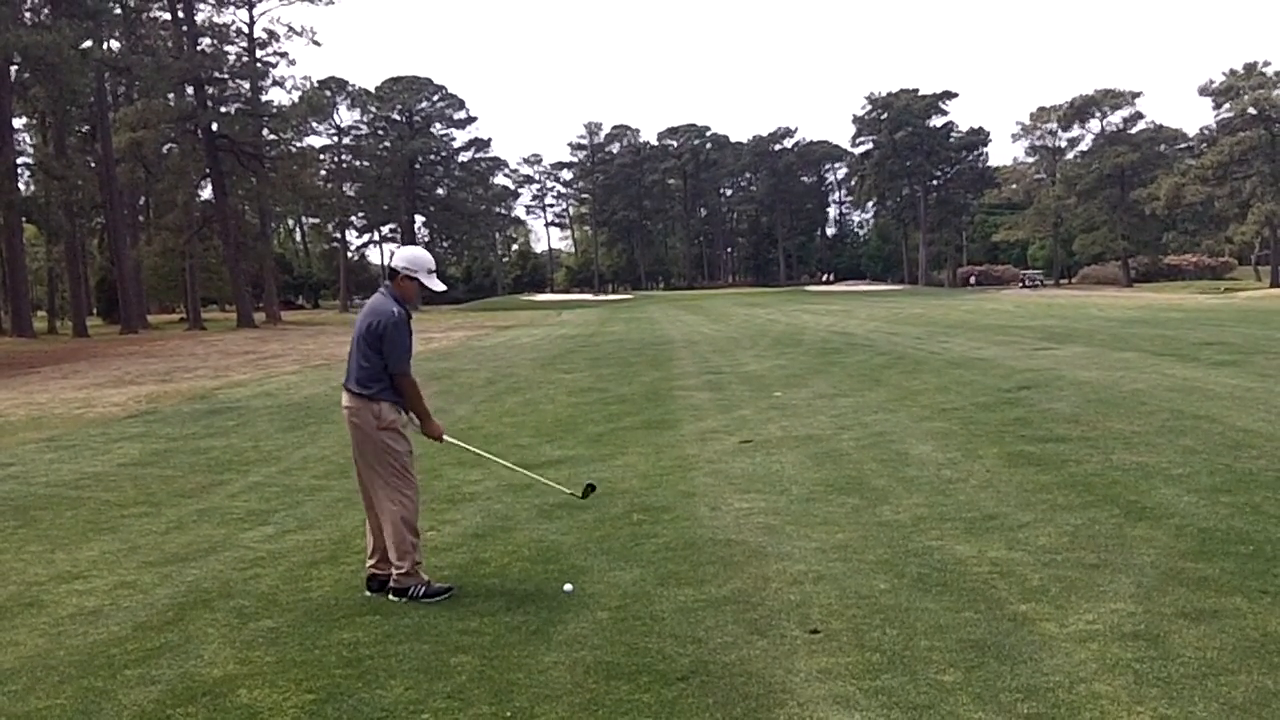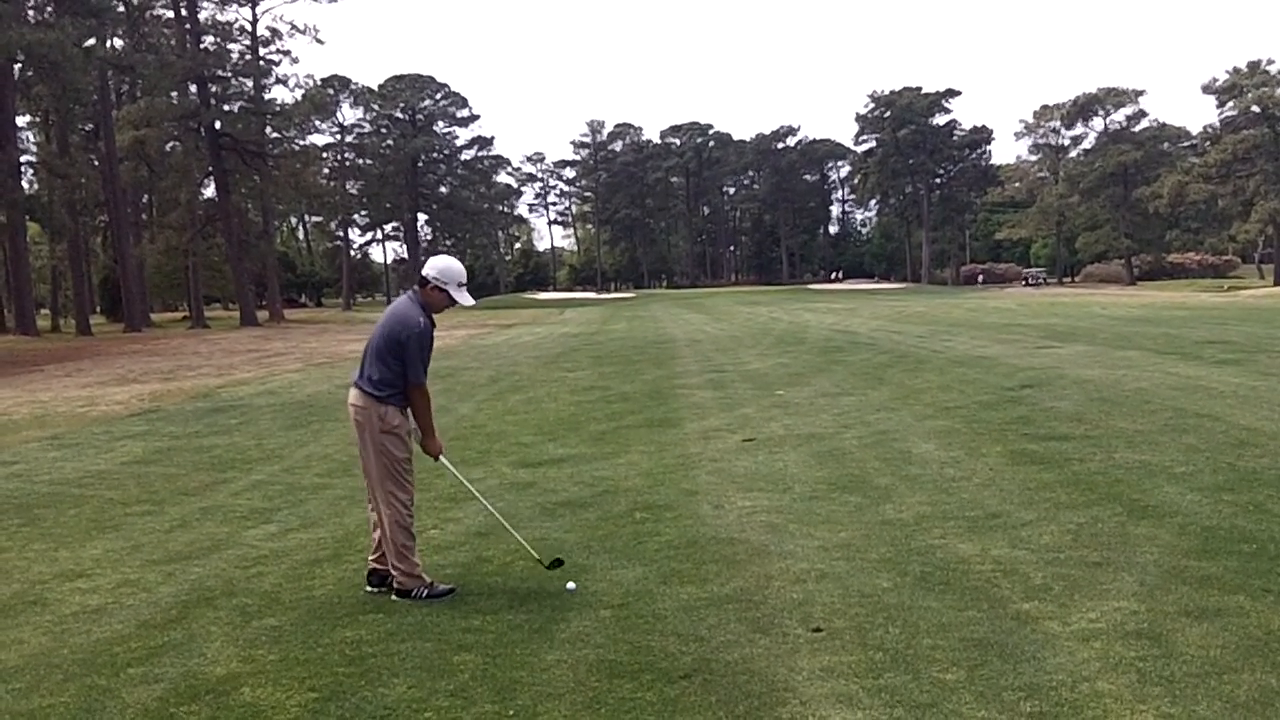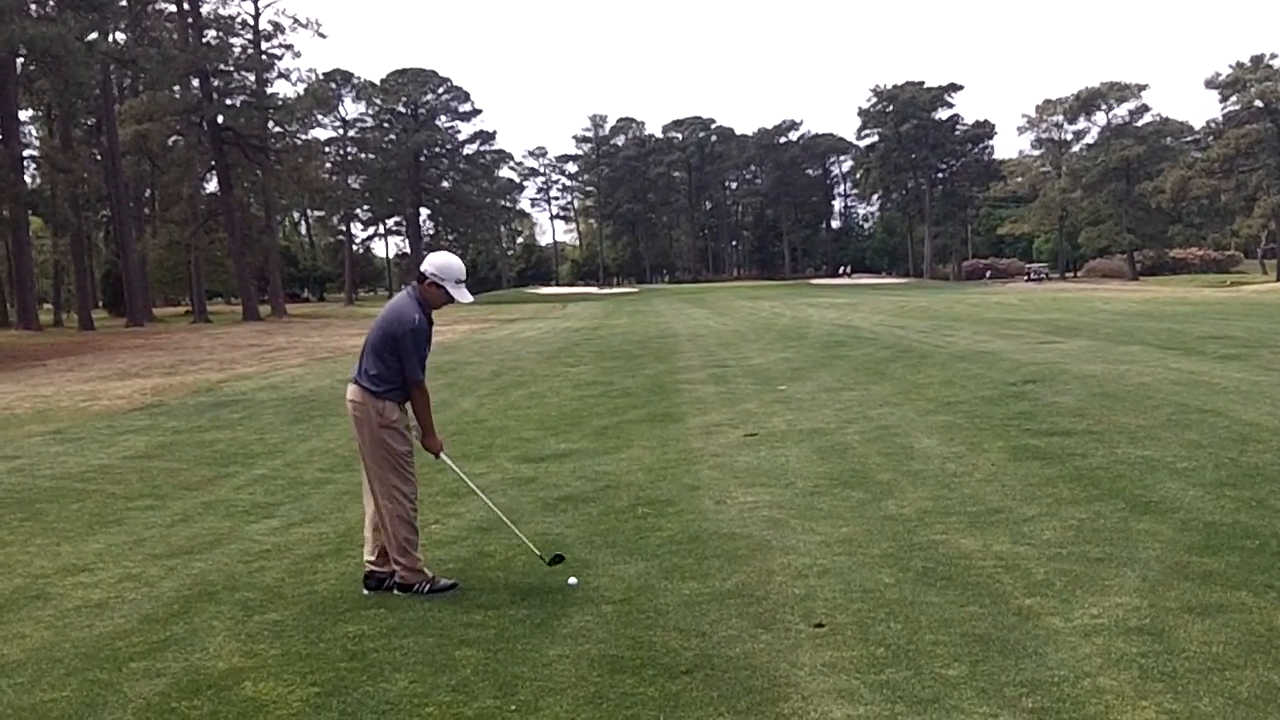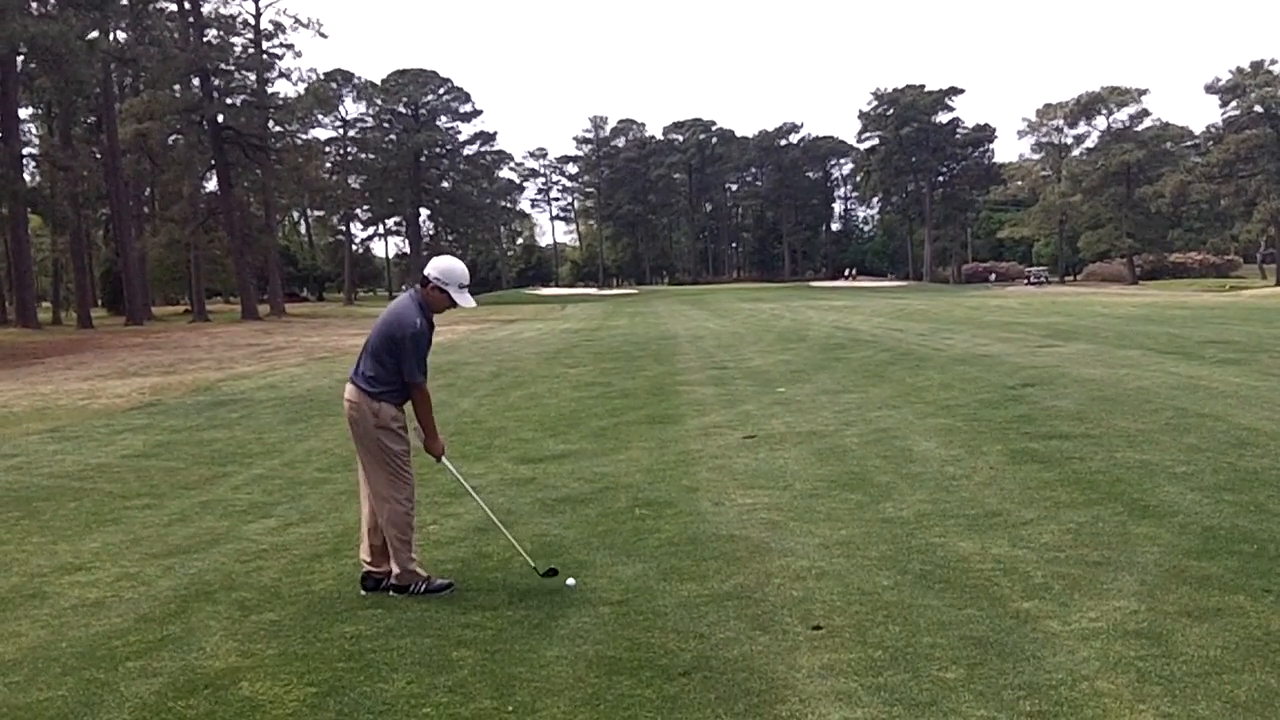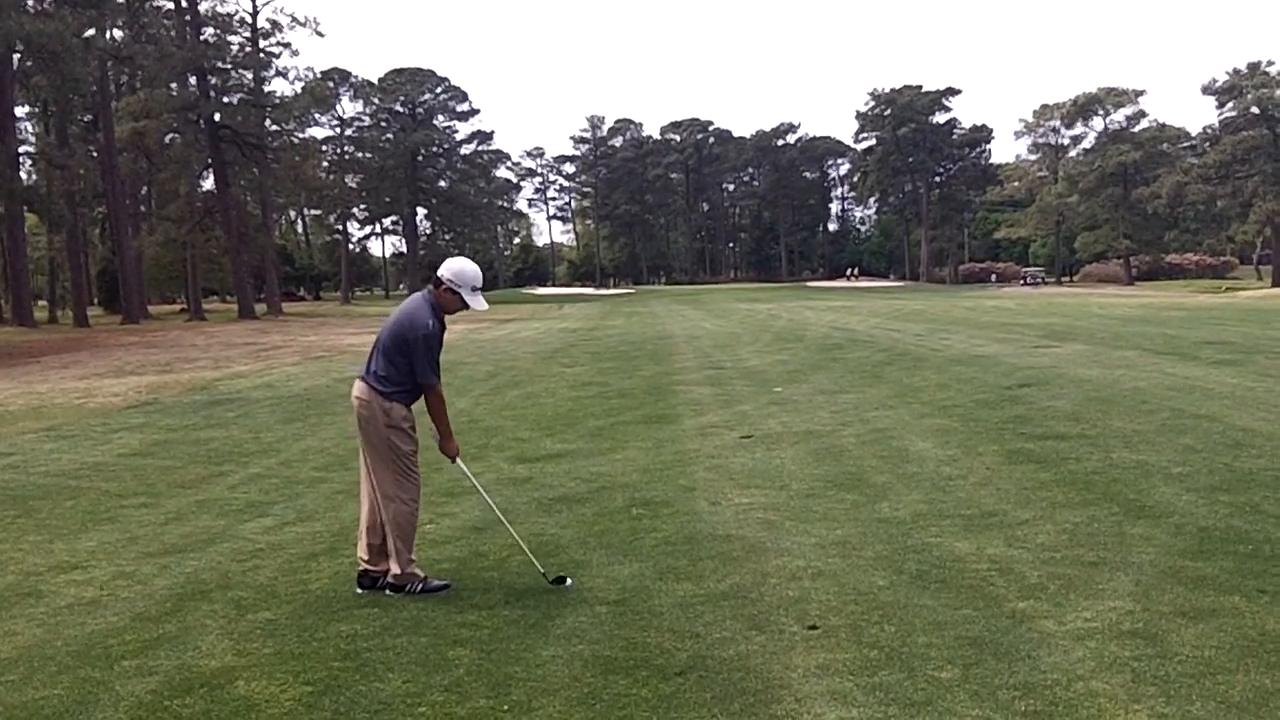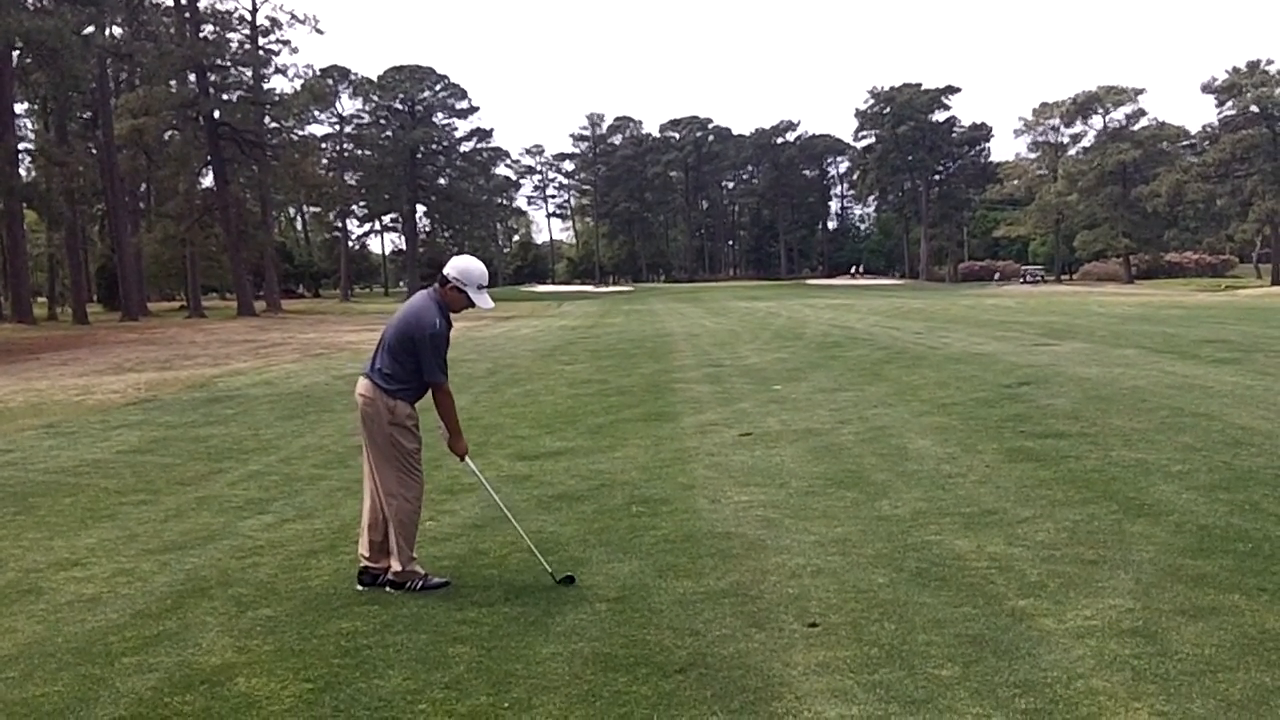
dt=0.4s
person 1, frame 1
left shoulder: (378, 304)
right shoulder: (393, 316)
right elbow: (402, 377)
left wrist: (413, 412)
right wrist: (426, 420)
left hip: (361, 403)
right hip: (376, 410)
left knee: (378, 494)
right knee: (400, 493)
left ankle: (380, 572)
right ankle: (406, 578)
person 1, frame 2
left shoulder: (405, 305)
right shoulder: (416, 325)
right elbow: (416, 387)
left wrist: (421, 429)
right wrist: (429, 436)
left hip: (369, 401)
right hip: (381, 410)
left knee: (384, 494)
right knee: (396, 496)
left ankle: (382, 569)
right ankle: (408, 580)
person 1, frame 3
left shoulder: (406, 302)
right shoulder: (413, 320)
right elbow: (416, 384)
left wrist: (424, 428)
right wrist: (429, 433)
left hip: (368, 397)
right hip: (379, 406)
left knee: (381, 492)
right knee: (399, 493)
left ankle: (378, 571)
right ankle: (410, 575)
person 1, frame 4
left shoulder: (410, 305)
right shoulder: (413, 323)
right elbow: (417, 387)
right wrist: (431, 437)
left hip: (366, 399)
right hip: (375, 406)
left knee: (377, 491)
right knee: (397, 492)
left ankle: (375, 571)
right ankle: (404, 575)
person 1, frame 5
left shoulder: (421, 303)
right shoulder: (425, 324)
right elbow: (431, 388)
right wrist: (446, 438)
left hip: (371, 396)
right hip: (385, 405)
left knee: (379, 490)
right knee: (401, 491)
left ankle: (372, 569)
right ankle: (402, 575)
person 1, frame 6
left shoulder: (425, 301)
right shoulder: (432, 323)
right elbow: (439, 387)
right wrist: (456, 436)
left hip: (375, 393)
right hip: (389, 403)
left knee: (381, 488)
right knee: (404, 489)
left ankle: (373, 566)
right ankle: (402, 572)
